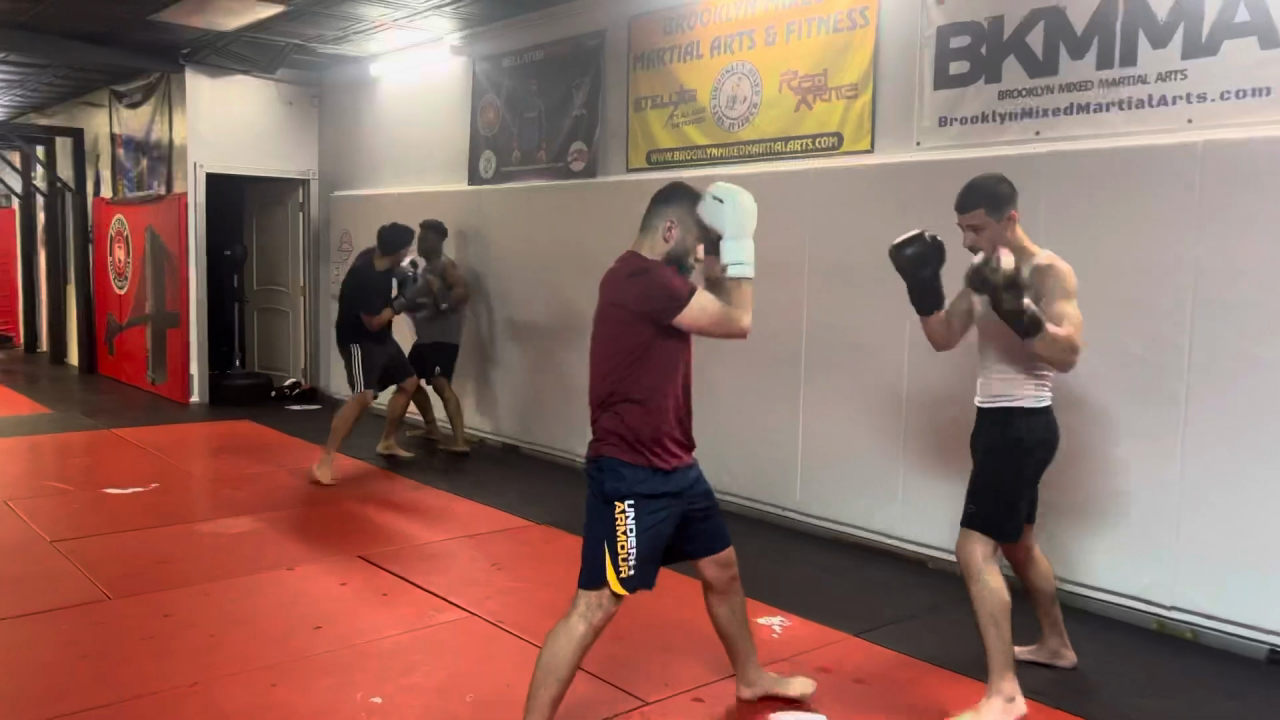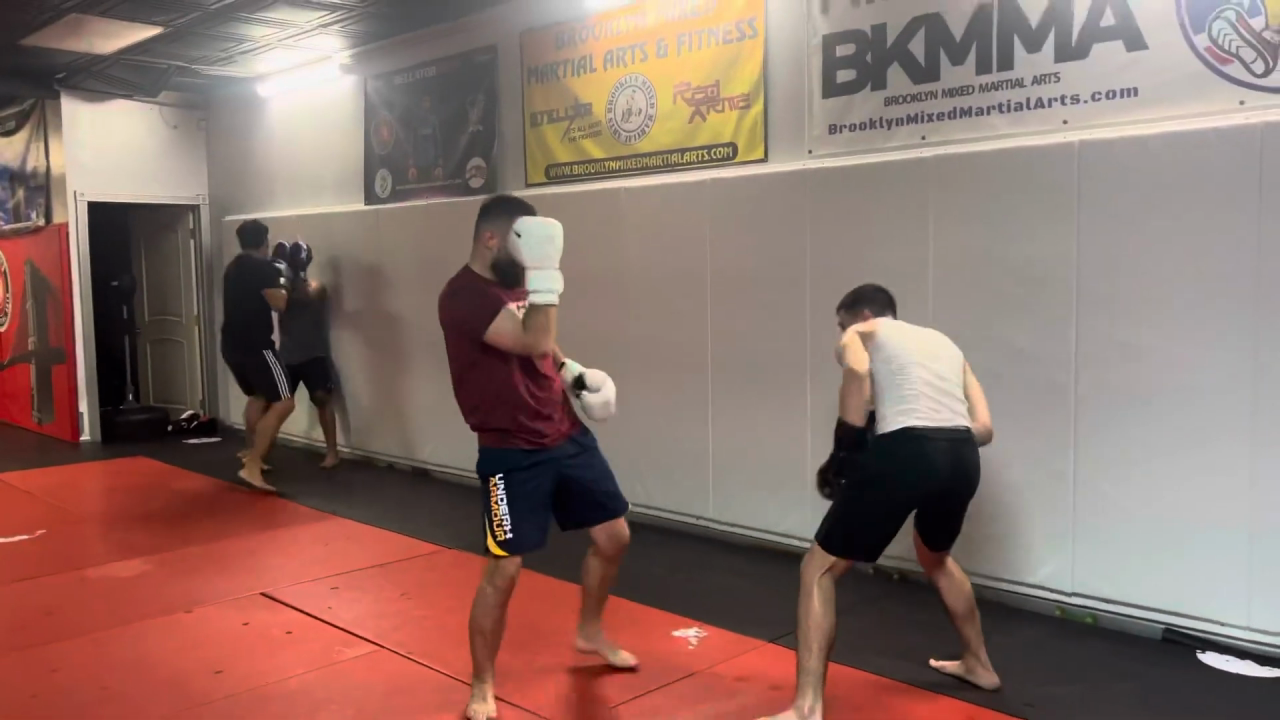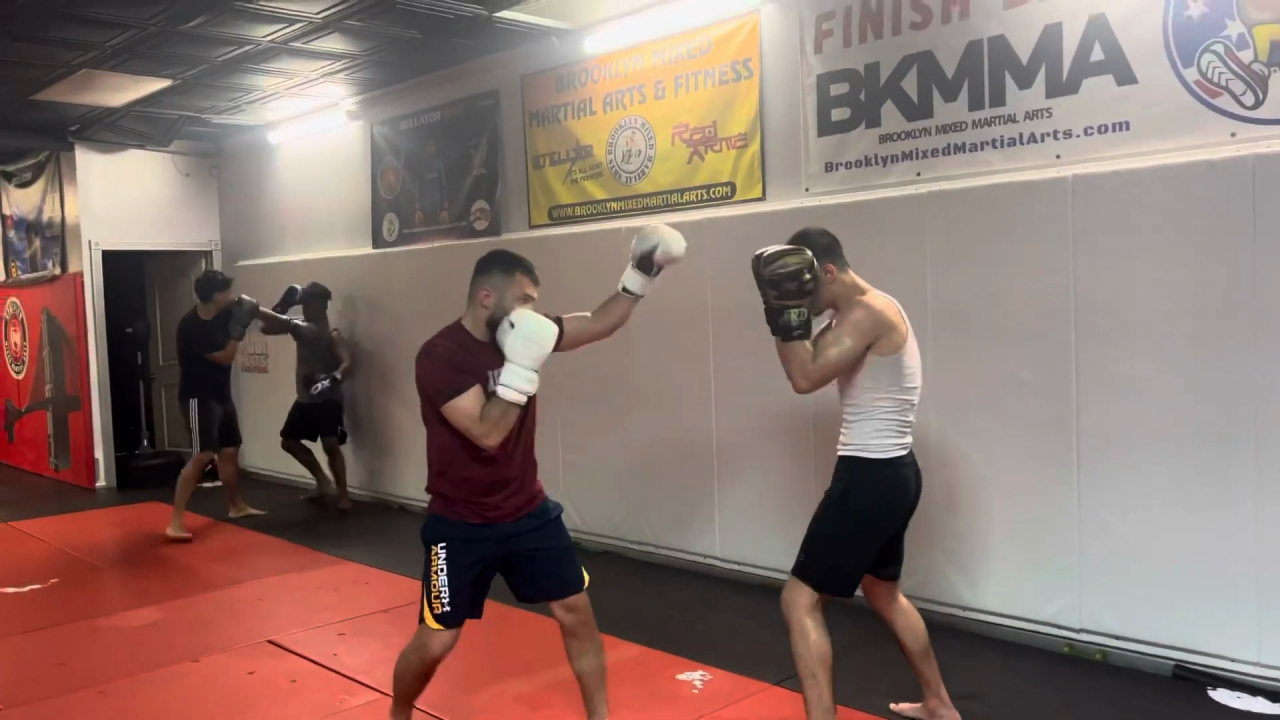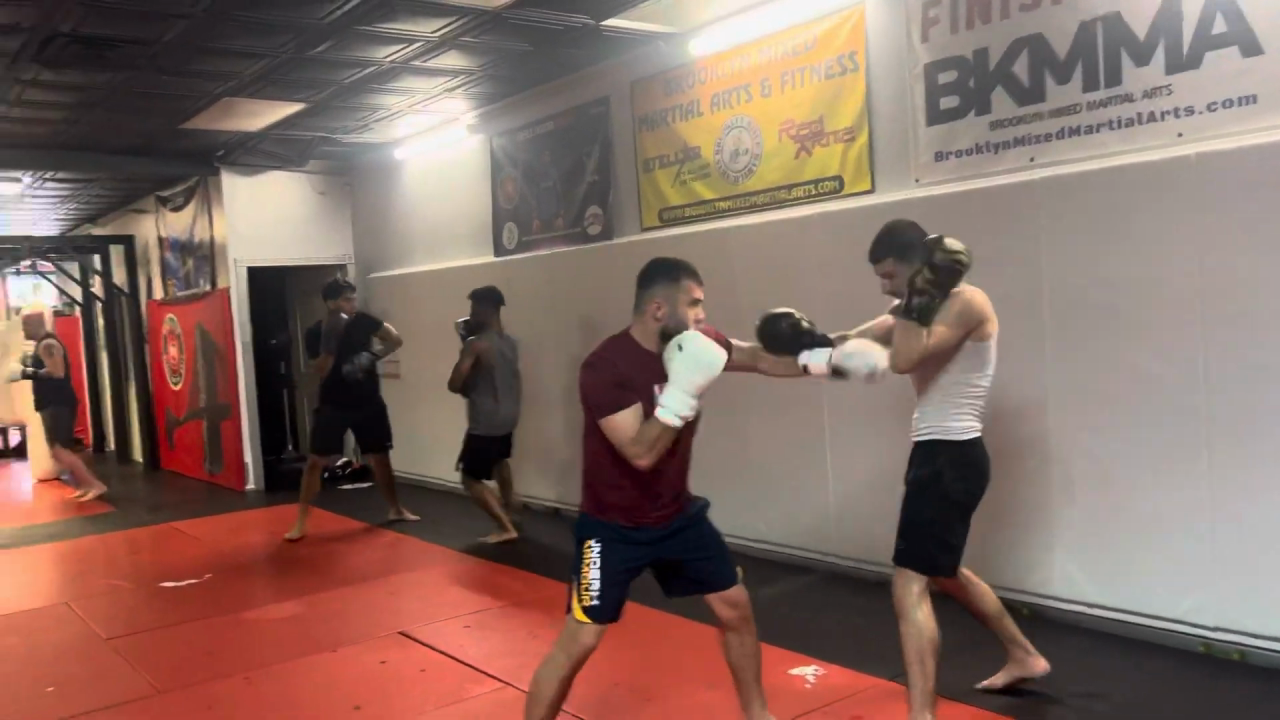
dt=1s
person 1, frame 1
left shoulder: (657, 278)
right shoulder: (641, 280)
left elbow: (718, 311)
right elbow: (736, 323)
left wrist: (725, 255)
right wrist: (738, 242)
left hip: (674, 466)
right hip: (630, 472)
left knee: (723, 569)
right knee: (594, 607)
person 1, frame 2
left shoulder: (518, 281)
right shoulder: (463, 296)
right elbow: (533, 345)
left wrist: (576, 376)
right wrist: (544, 272)
left hip: (567, 437)
right hip: (512, 453)
left knee: (612, 536)
right knee: (503, 572)
left ankle: (590, 632)
person 1, frame 3
left shoulder: (517, 333)
right shoulder: (440, 356)
left elbow: (598, 324)
right elbow: (488, 434)
left wrist: (639, 274)
right wrist: (522, 364)
left hip: (528, 511)
right hip: (461, 523)
left knee: (576, 613)
right knee: (436, 642)
person 1, frame 4
left shoulder: (691, 340)
right shoulder: (605, 367)
left elbow: (757, 357)
right elbow: (641, 454)
left wrist: (828, 360)
right wrist: (683, 389)
left hip: (676, 516)
right hip: (613, 526)
left knee: (735, 607)
right knee: (578, 643)
person 2, frame 1
left shoulder: (1050, 273)
right shoulder: (981, 269)
left elbow: (1065, 355)
right elbow: (943, 337)
left wrist: (1015, 304)
right wrist: (920, 282)
left hip: (1022, 426)
right hip: (994, 422)
left knee: (975, 551)
right knee: (1018, 541)
right ankle: (1055, 644)
person 2, frame 2
left shoulder: (859, 334)
right shoulder: (945, 344)
left elbow: (856, 376)
right elbow: (982, 429)
left hip: (904, 455)
right hip: (960, 456)
left knee: (819, 567)
right knee: (935, 556)
right ankle: (978, 664)
person 2, frame 3
left shoulder: (869, 313)
right shoulder: (864, 310)
left elbow: (804, 378)
right elbow: (814, 365)
left wrist: (788, 308)
right wrist: (787, 308)
left hip: (869, 477)
right hip: (889, 474)
left knee: (800, 600)
right knee: (883, 593)
person 2, frame 4
left shoulder: (965, 303)
right shoulder: (929, 304)
left elbow: (903, 360)
right elbow: (859, 343)
left wrist: (921, 295)
left hip: (949, 460)
right hip: (939, 456)
left knee: (909, 587)
right knee: (946, 573)
right ankle: (1024, 658)
person 3, frame 1
left shoulder: (377, 255)
right shoulder: (364, 279)
right elbow: (374, 323)
left wrist: (403, 279)
right wrist: (403, 298)
left hip: (382, 337)
right hip: (358, 341)
left knee: (409, 383)
right knee: (364, 397)
left ankle: (387, 442)
right ankle: (325, 460)
person 3, frame 2
left shoulder: (235, 266)
right shoulder: (262, 267)
right elbow: (279, 303)
right wrist: (281, 280)
left hip: (233, 345)
right hip: (256, 345)
left knee: (257, 396)
right knee: (283, 403)
left ankle: (252, 454)
right ankle: (252, 467)
person 3, frame 3
left shoulder: (223, 313)
right shoulder: (191, 327)
left elbow: (254, 314)
right elbow: (226, 357)
right wrist: (238, 326)
left hip: (221, 394)
right hip: (198, 397)
left knee: (229, 451)
right knee: (201, 457)
left ankle: (237, 506)
right ankle: (176, 522)
person 3, frame 4
left shoulder: (362, 321)
right shoulder: (319, 332)
left elbow: (394, 339)
right elbow: (320, 371)
left wrist: (370, 355)
right wrist: (330, 345)
left hip: (368, 402)
right hip: (332, 405)
left knee: (380, 457)
right knee: (316, 461)
left ankle: (396, 509)
right ankle: (301, 522)
person 4, frame 1
left shoulder: (445, 265)
right shoulder: (425, 268)
left elbow: (463, 292)
right elbow: (417, 301)
left wrist: (441, 307)
left hip: (443, 337)
right hip: (426, 335)
left knee: (440, 384)
left ankle: (459, 441)
right ankle: (432, 428)
person 4, frame 2
left shoulder: (315, 287)
left elbow: (304, 296)
left wrist: (297, 270)
left hip: (315, 355)
right hip: (287, 355)
left knee: (320, 398)
left ankle: (332, 452)
person 4, frame 3
left shoulder: (333, 335)
right shoulder: (300, 328)
left elbow: (347, 364)
right elbow: (267, 327)
left wrist: (331, 380)
right wrist: (284, 303)
left hip: (328, 399)
right hip: (305, 398)
left knee: (330, 445)
right knee: (289, 441)
left ankle: (343, 494)
right ankle: (323, 483)
person 4, frame 4
left shoulder: (475, 344)
right shoulder: (511, 343)
left elbow: (455, 384)
left hip: (485, 423)
right hip: (508, 417)
left knee: (471, 479)
right knee: (499, 460)
left ankle: (506, 527)
right ankle: (508, 509)
